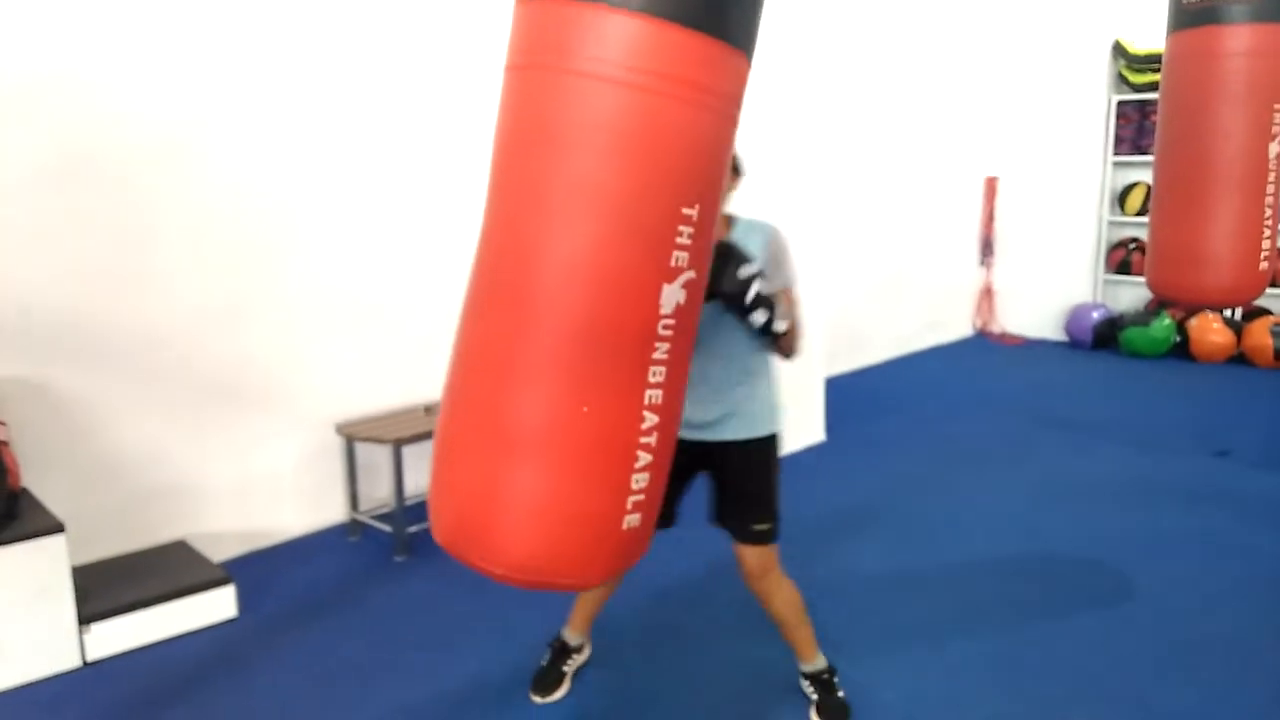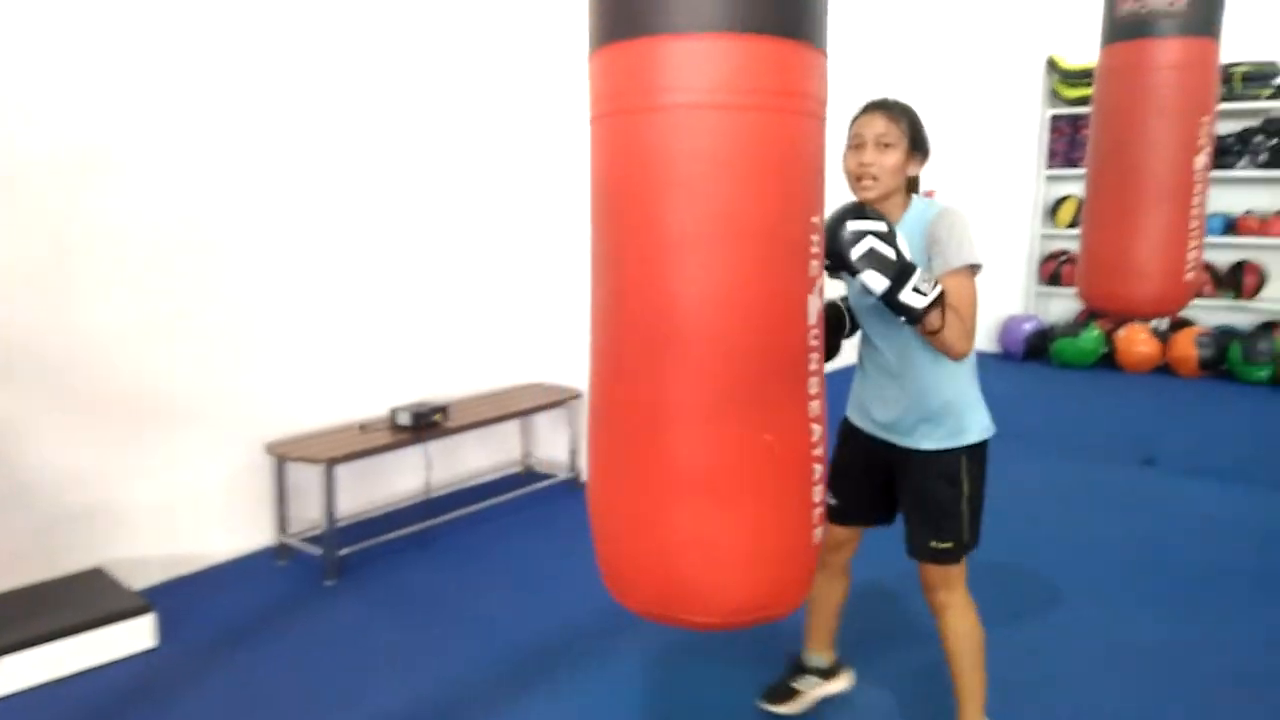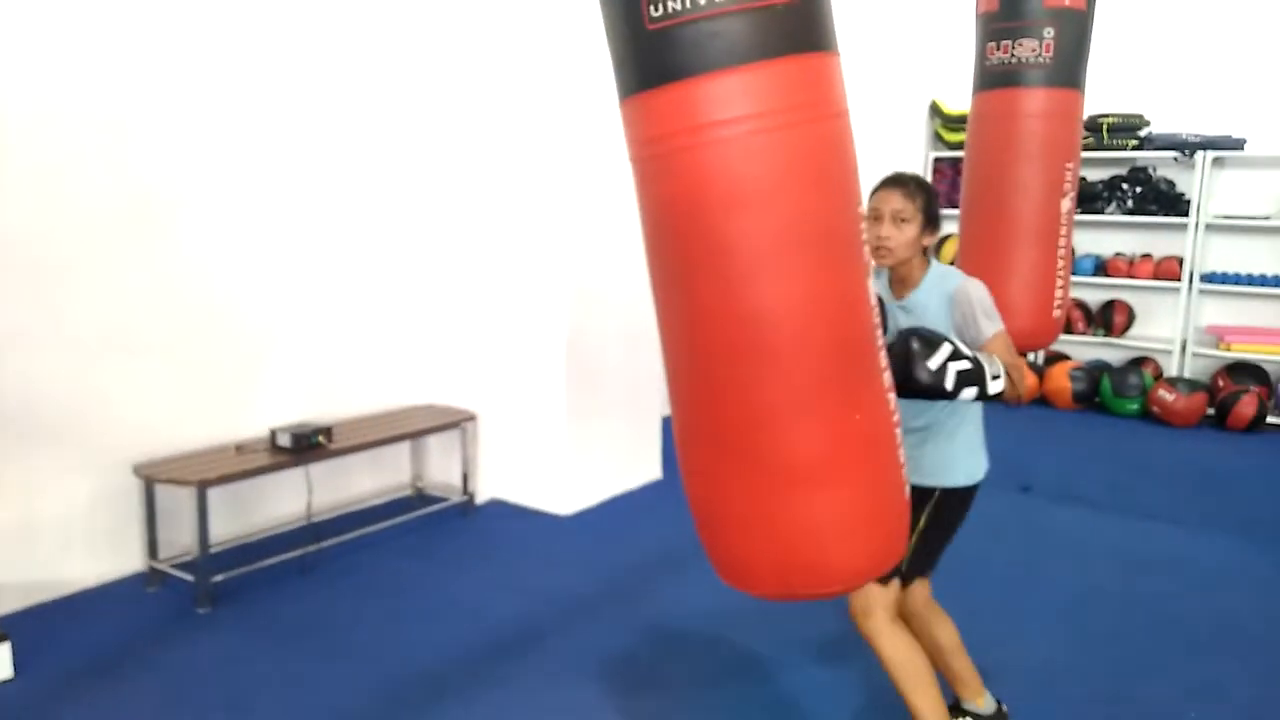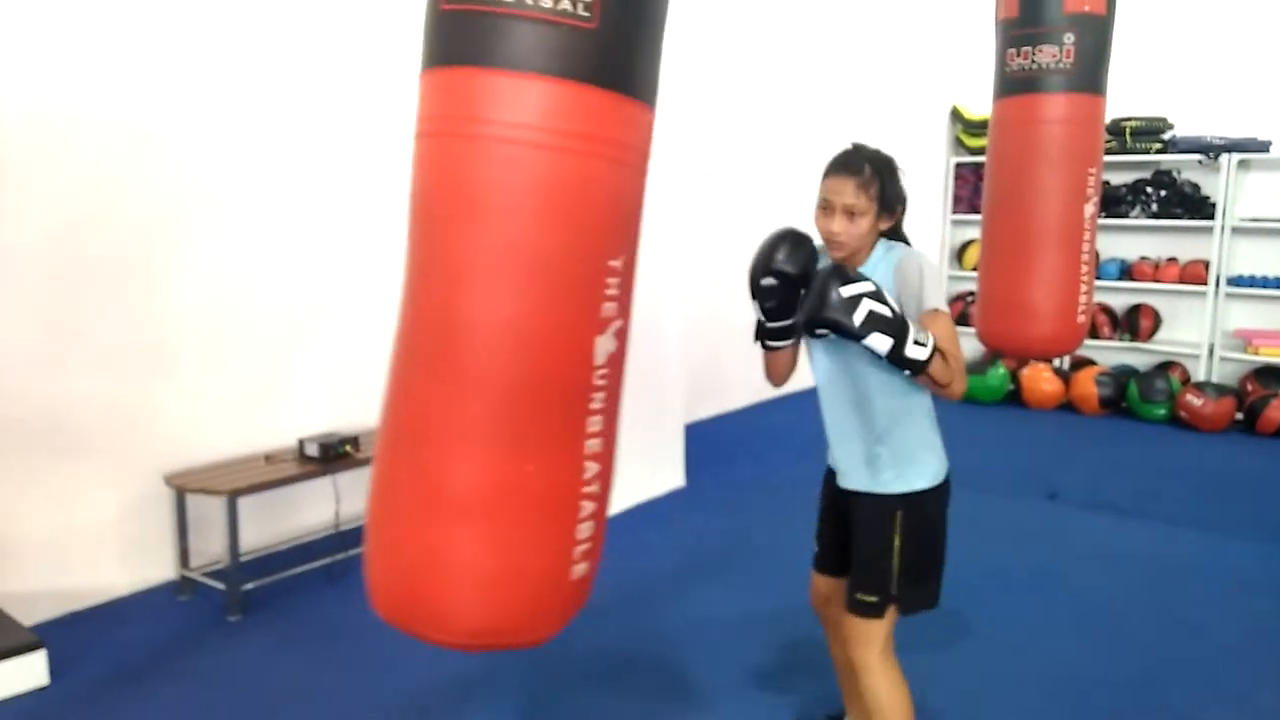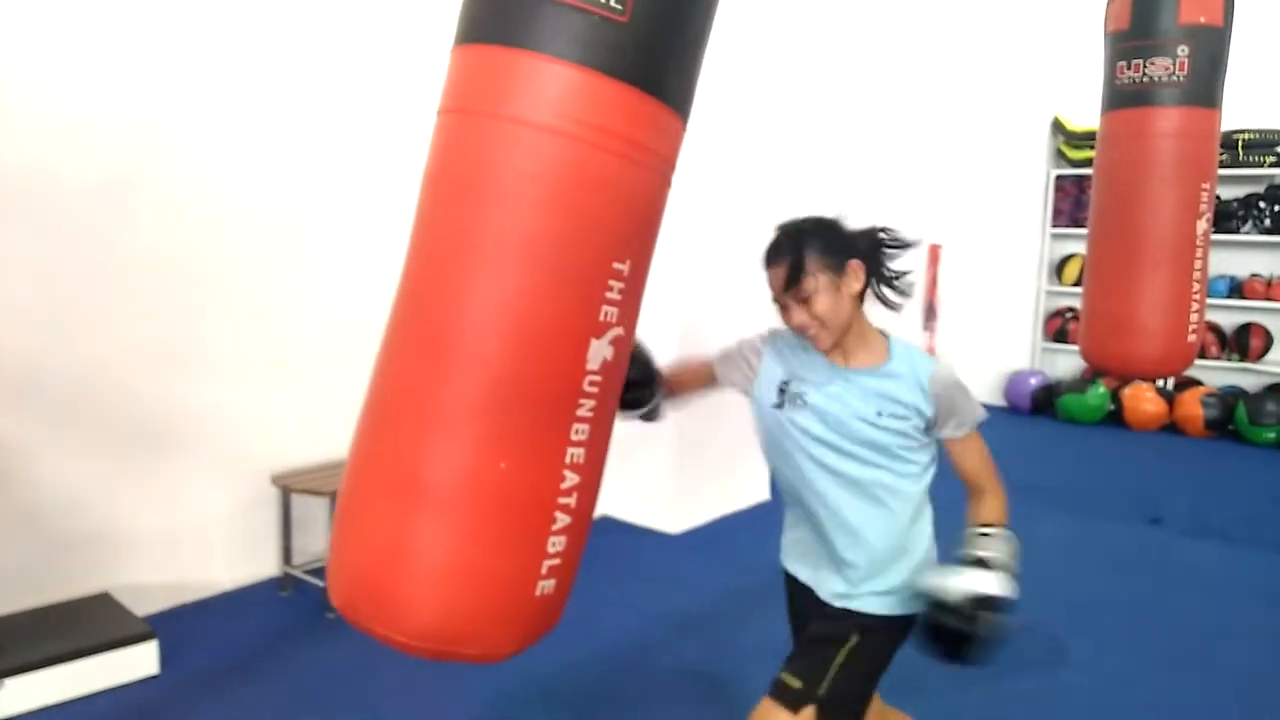
dt=0.7s
person 1, frame 1
left shoulder: (764, 241)
left elbow: (788, 344)
left wrist: (752, 296)
left hip: (745, 427)
right hip: (670, 426)
left knee: (760, 566)
left ankle: (816, 672)
right ankle: (572, 644)
person 1, frame 2
left shoulder: (943, 224)
right shoulder: (840, 231)
left elbow: (957, 341)
left wrist: (890, 270)
right wrist: (823, 327)
left hip: (944, 434)
right hip: (868, 421)
left knee: (941, 583)
right knee: (831, 544)
right ankle: (820, 664)
person 1, frame 3
left shoulder: (962, 294)
right shoulder: (869, 287)
left elbow: (1016, 384)
left hip: (943, 473)
right hip: (897, 466)
left knee: (870, 604)
right knee: (908, 599)
person 1, frame 4
left shoulder: (905, 267)
right shoulder: (812, 267)
left elbow: (952, 380)
right elbow: (778, 373)
left wrist: (882, 325)
right wrist: (776, 309)
left hip: (905, 481)
right hip: (848, 469)
left knee: (865, 640)
right knee: (832, 608)
person 1, frame 5
left shoulder: (928, 380)
right shoulder: (773, 355)
left elbow: (986, 492)
right elbow: (682, 379)
left wrist: (984, 566)
left hip: (878, 598)
right hip: (810, 577)
